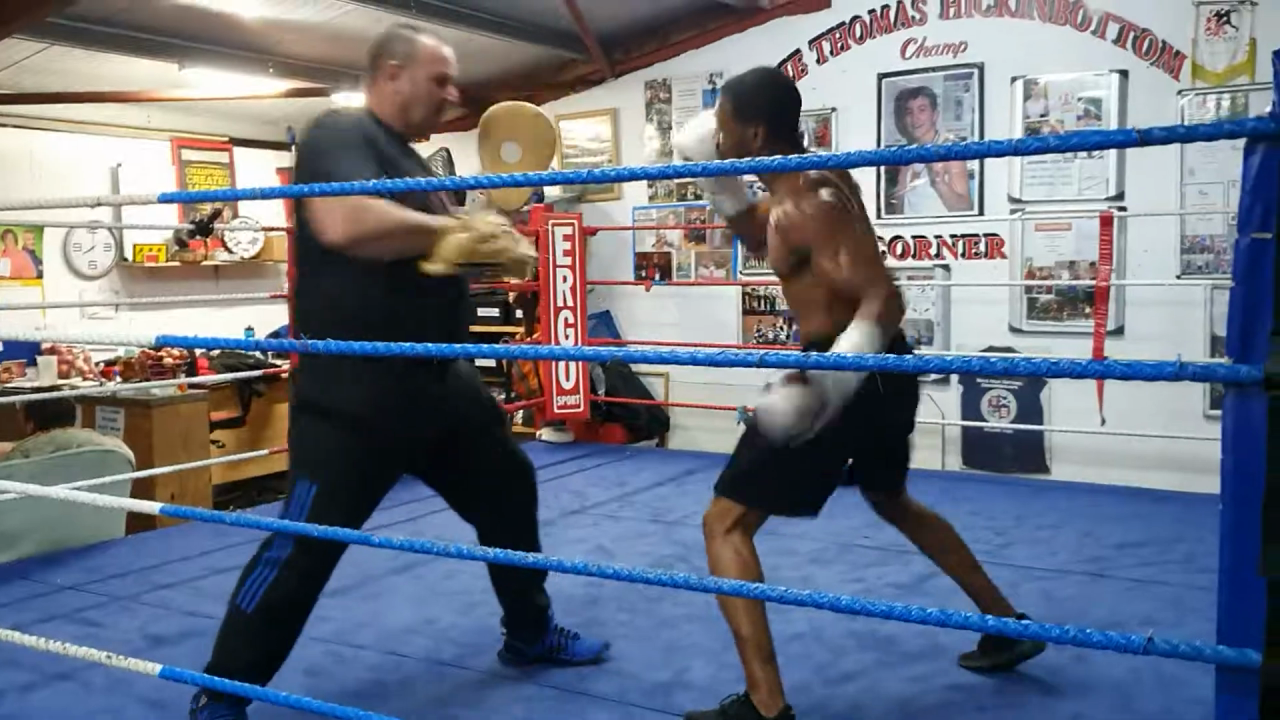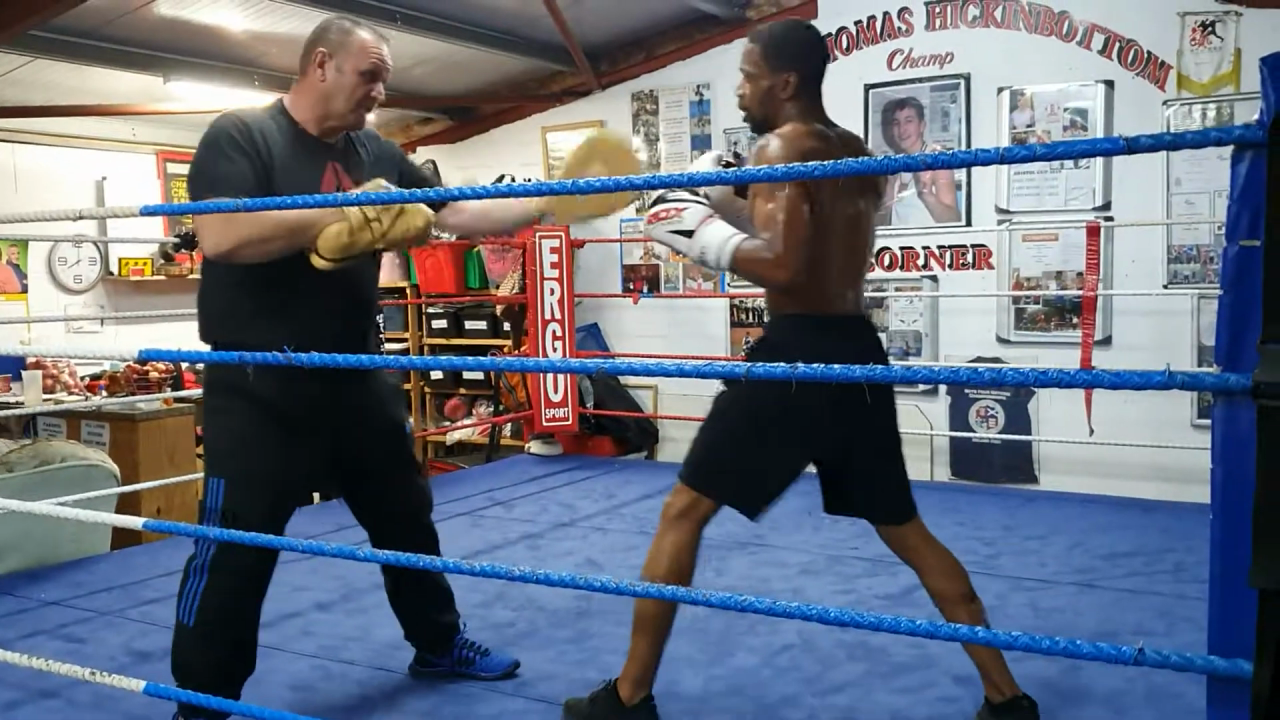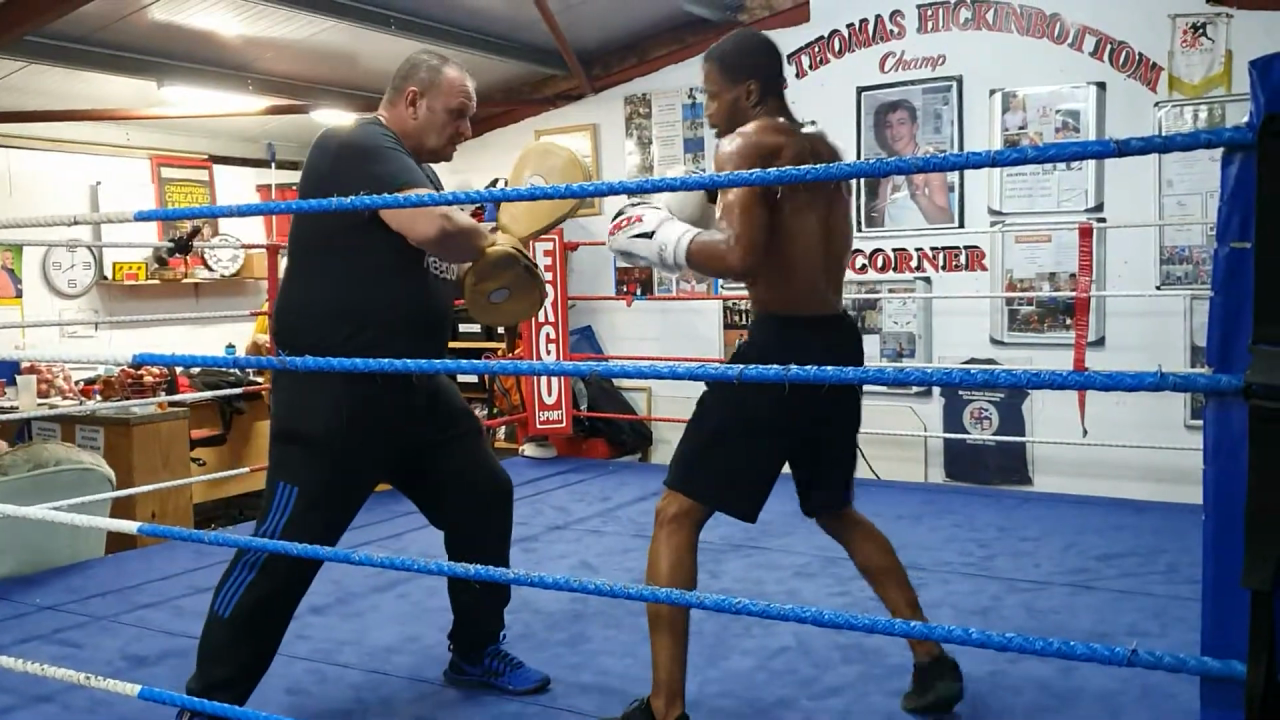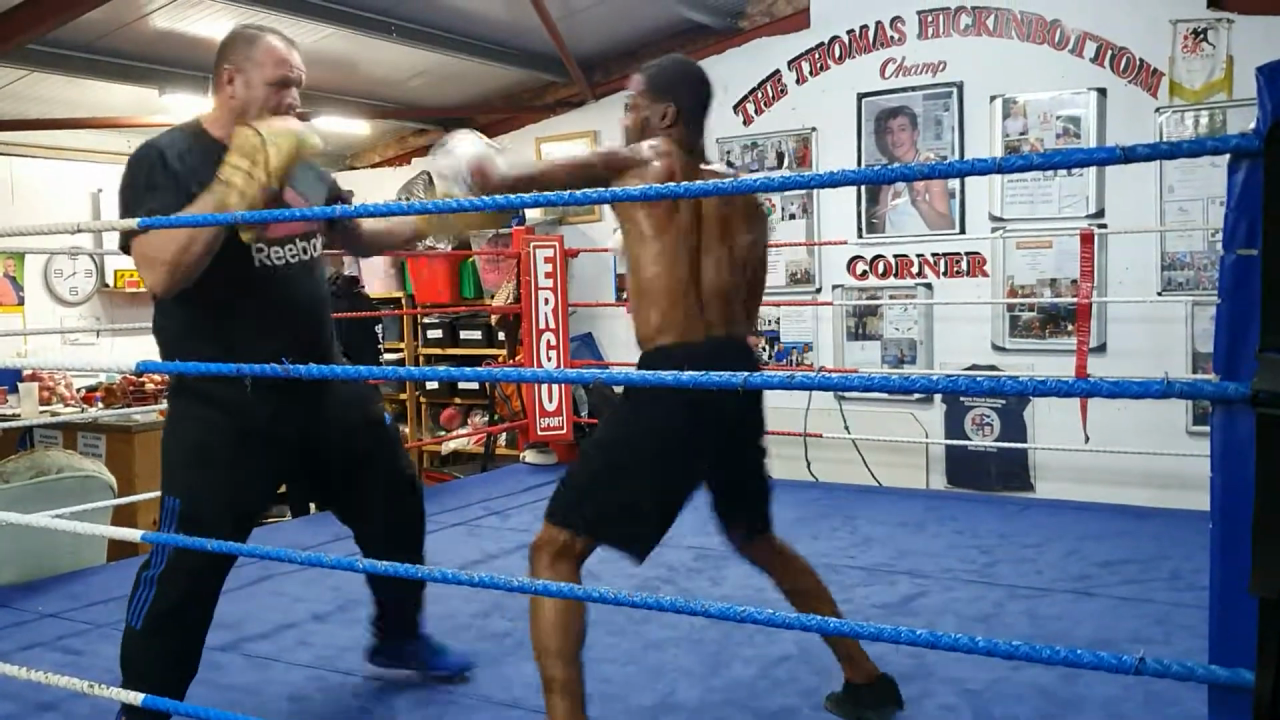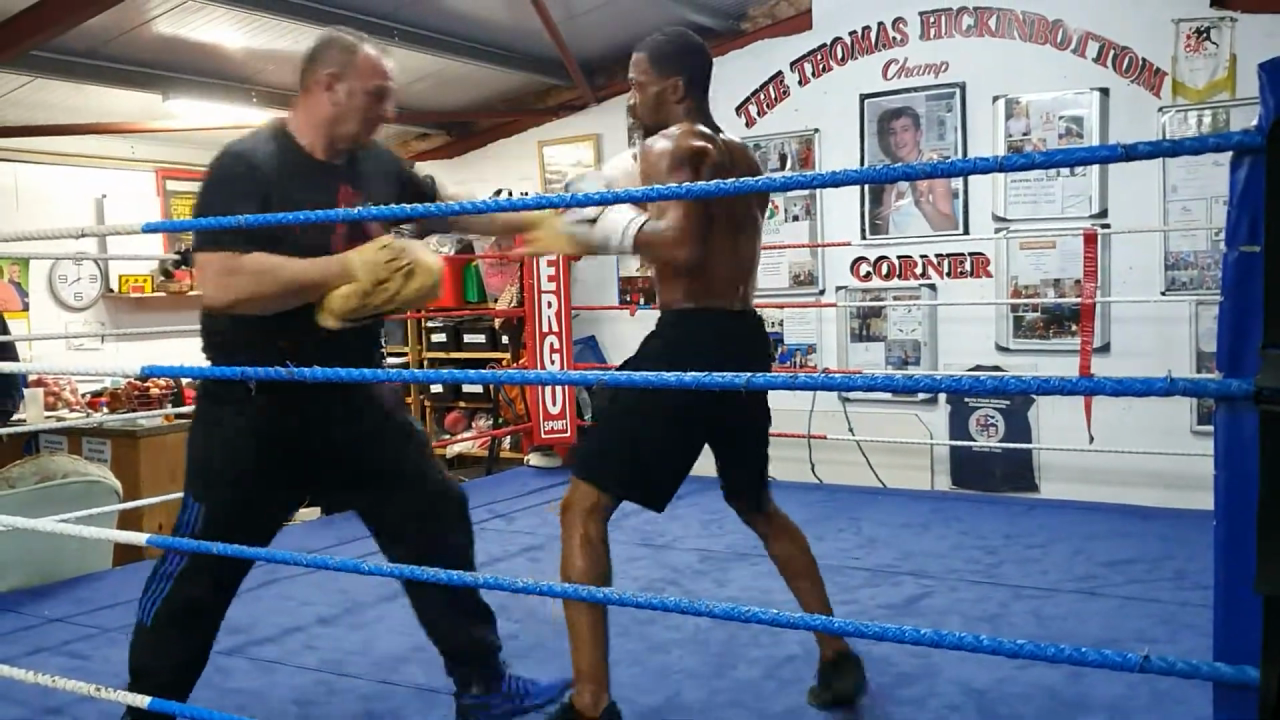
dt=1s
person 1, frame 1
left shoulder: (413, 162)
right shoulder: (338, 136)
left elbow: (440, 256)
right elbow: (345, 225)
left wrist: (490, 238)
right wrist: (457, 232)
left hip: (435, 375)
right hip: (350, 385)
left knee: (509, 490)
right knee: (309, 540)
left ankle: (530, 632)
person 1, frame 2
left shoulder: (370, 152)
right shoulder: (240, 135)
left elbow: (455, 214)
right elbow: (221, 237)
right wrist: (344, 216)
left hip: (353, 381)
right hip: (257, 388)
left knee: (405, 515)
right knee: (235, 546)
left ankle: (438, 644)
person 1, frame 3
left shoulder: (407, 166)
right shoulder: (356, 147)
left elbow: (440, 261)
right elbow: (435, 227)
right wrist: (488, 240)
left hip: (415, 387)
right hip: (334, 391)
left knee: (484, 500)
right knee: (287, 546)
left ankle: (476, 651)
person 1, frame 4
left shoulder: (290, 159)
right shoulder: (165, 159)
left elbow: (361, 236)
right elbow: (158, 271)
left wrist: (438, 215)
right wrist: (235, 192)
left hip: (323, 384)
right hip: (225, 402)
left knee: (393, 498)
right knee: (186, 559)
left ankle: (399, 636)
person 1, frame 5
left shoulder: (372, 164)
right shoulder: (248, 166)
left elbow: (452, 208)
right elbow: (222, 282)
right wrist: (352, 271)
left hip: (354, 400)
right hip: (257, 409)
left knee: (436, 519)
right knee: (201, 563)
person 2, frame 1
left shoulder: (809, 203)
right shoulder: (810, 181)
left elbow: (882, 303)
right elbow: (765, 245)
left wrist: (826, 386)
right wrist: (724, 189)
left hip: (845, 375)
right hip: (881, 370)
left knee: (724, 523)
right knee: (893, 503)
right ankle: (1007, 626)
person 2, frame 2
left shoulder: (783, 147)
right shoulder: (857, 155)
left elbow: (786, 268)
left wrist: (701, 233)
right wrist: (738, 208)
left hip: (795, 352)
right hip: (857, 350)
left knee: (684, 514)
right knee: (905, 531)
person 2, frame 3
left shoulder: (747, 145)
right shoulder: (823, 152)
left elbow: (740, 256)
left wrist: (659, 237)
right wrist: (687, 228)
left hip: (781, 350)
right hip: (836, 346)
left knee: (676, 517)
right knee: (838, 515)
right ankle: (930, 662)
person 2, frame 4
left shoulder: (639, 161)
right shoulder: (739, 192)
left elbow: (511, 181)
right elbow: (741, 298)
left wrist: (472, 163)
left hip: (671, 386)
right hip: (733, 374)
left knee: (553, 555)
right knee: (758, 544)
person 2, frame 5
left shoulder: (669, 148)
right shoulder: (744, 162)
left elbow: (682, 248)
left wrist: (613, 221)
right wrist: (630, 207)
left hip: (687, 345)
right hip: (744, 342)
left knee: (582, 508)
right knee: (758, 508)
right ankle: (835, 659)
